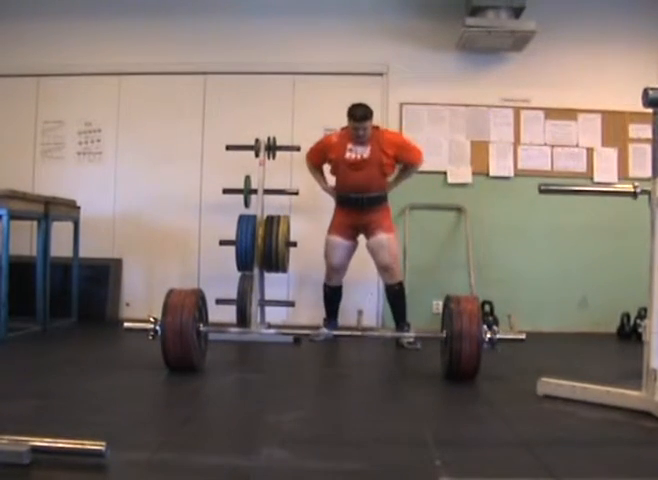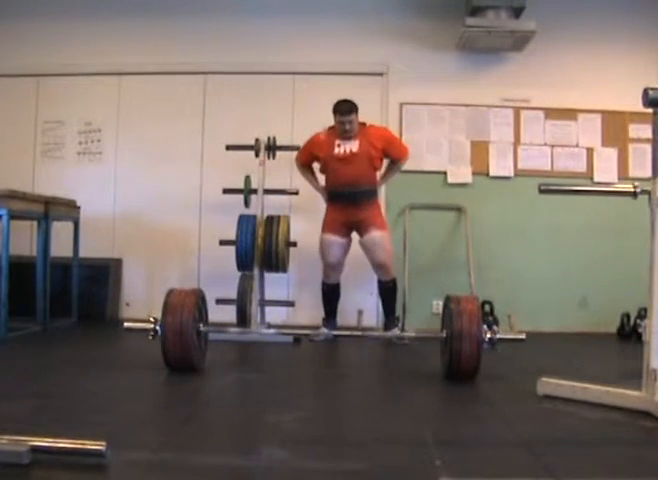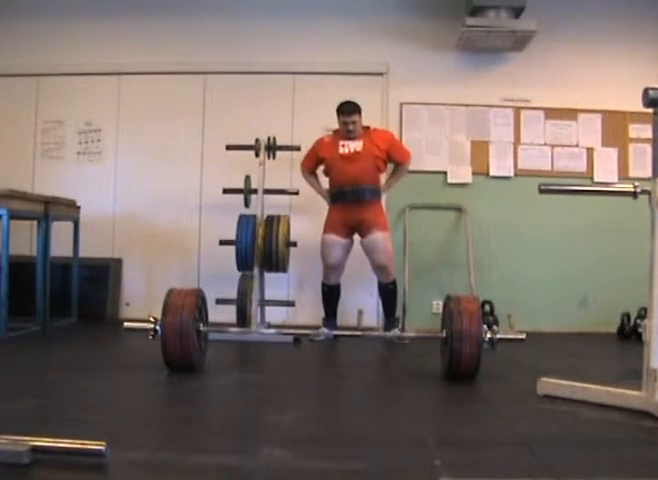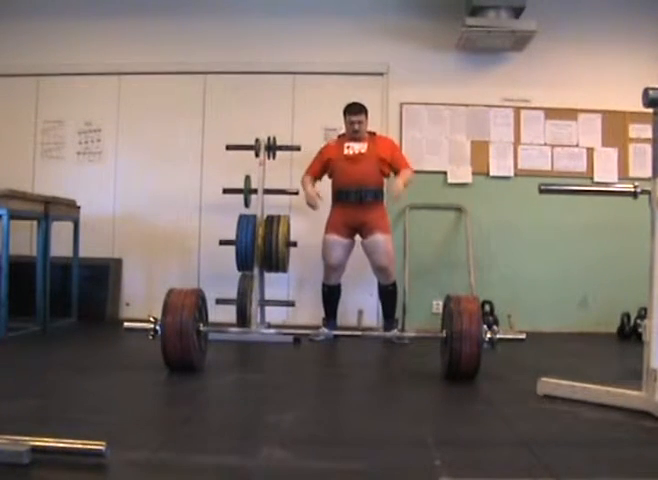
dt=0.3s
person 1, frame 1
left shoulder: (390, 140)
right shoulder: (332, 142)
left elbow: (416, 160)
right elbow: (312, 161)
left wrist: (390, 185)
right wrist: (327, 188)
left hip: (377, 212)
right hip: (344, 213)
left knee: (390, 270)
right knee: (333, 269)
left ankle: (403, 329)
right ankle: (330, 324)
person 1, frame 2
left shoulder: (378, 135)
right shoulder: (320, 140)
left elbow: (401, 156)
right elbow: (301, 162)
left wrist: (380, 182)
right wrist: (319, 188)
left hip: (368, 209)
right hip: (336, 210)
left knee: (384, 265)
right knee: (330, 268)
left ankle: (391, 324)
right ankle: (329, 324)
person 1, frame 3
left shoulder: (381, 138)
right shoulder: (325, 143)
left elbow: (404, 161)
right elbow: (306, 168)
left wrist: (384, 187)
right wrist: (322, 192)
left hip: (371, 210)
right hip: (338, 212)
left knee: (385, 268)
right knee: (331, 269)
left ankle: (391, 325)
right ankle: (329, 324)
person 1, frame 4
left shoulder: (384, 144)
right shoulder: (331, 147)
left elbow: (406, 170)
right elbow: (309, 175)
left wrist: (399, 182)
right wrist: (309, 191)
left hip: (373, 212)
right hip: (340, 213)
left knee: (385, 269)
right knee: (331, 269)
left ankle: (391, 326)
right ankle: (329, 324)
